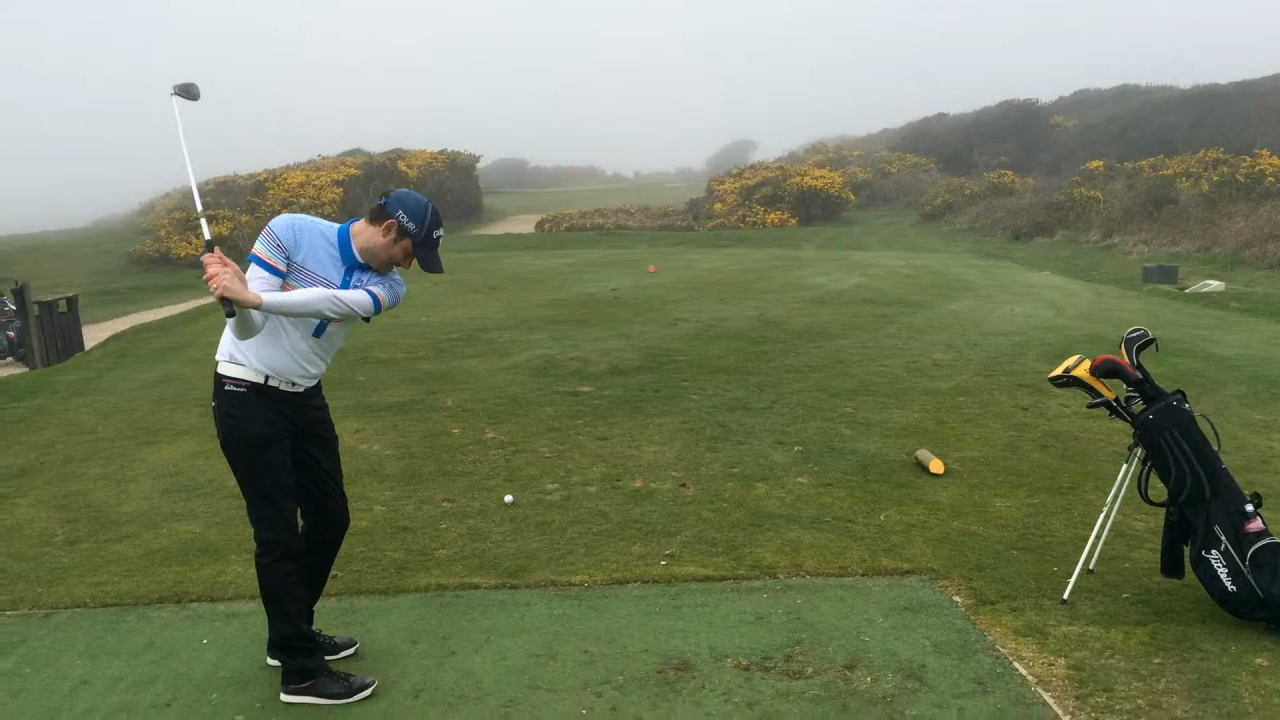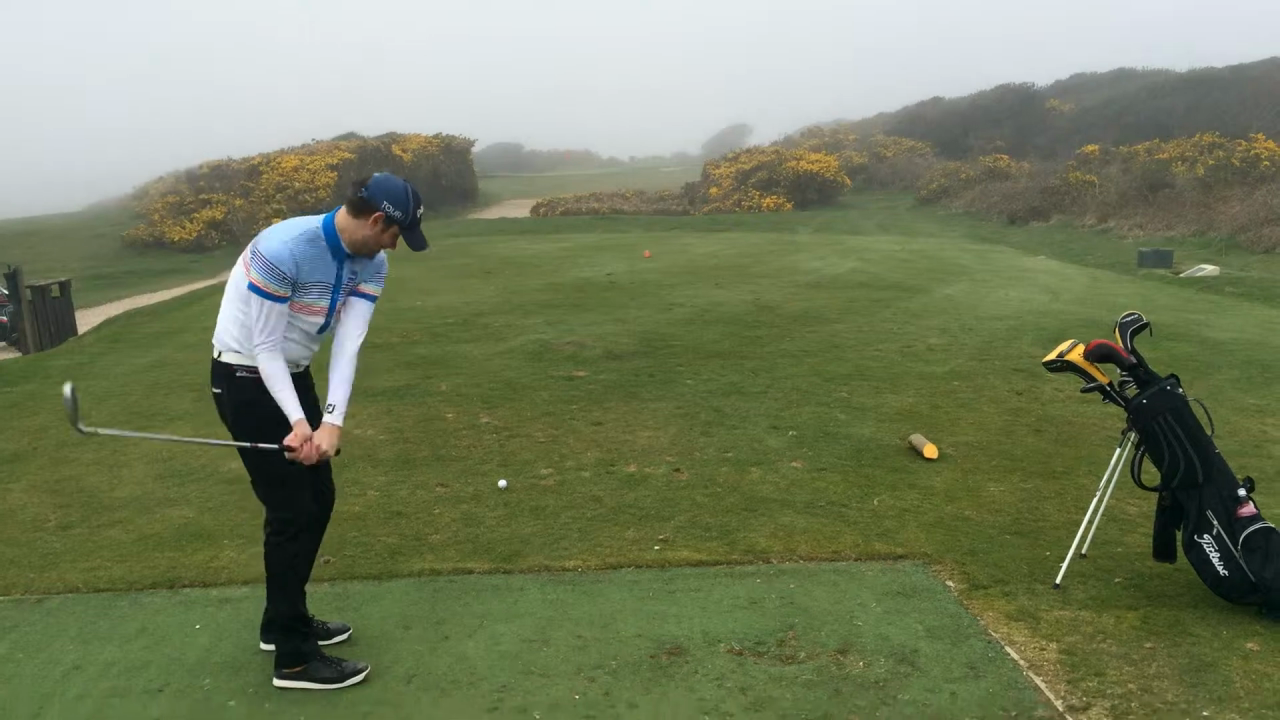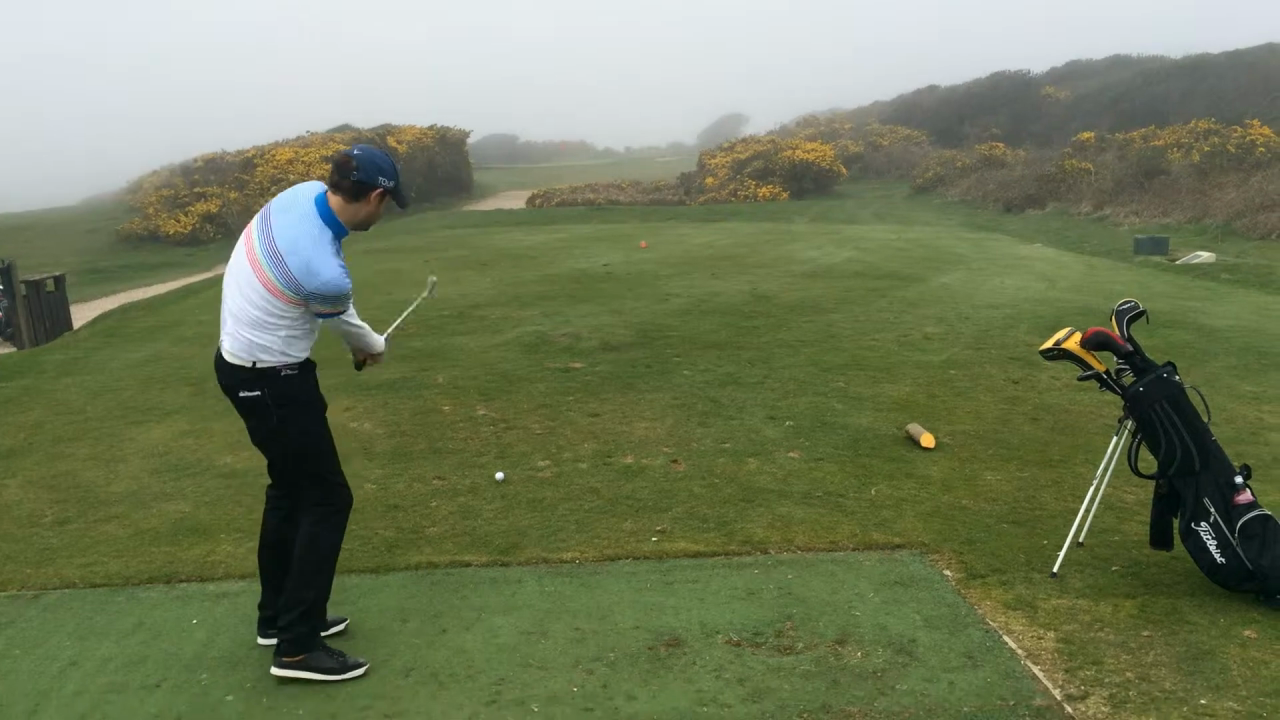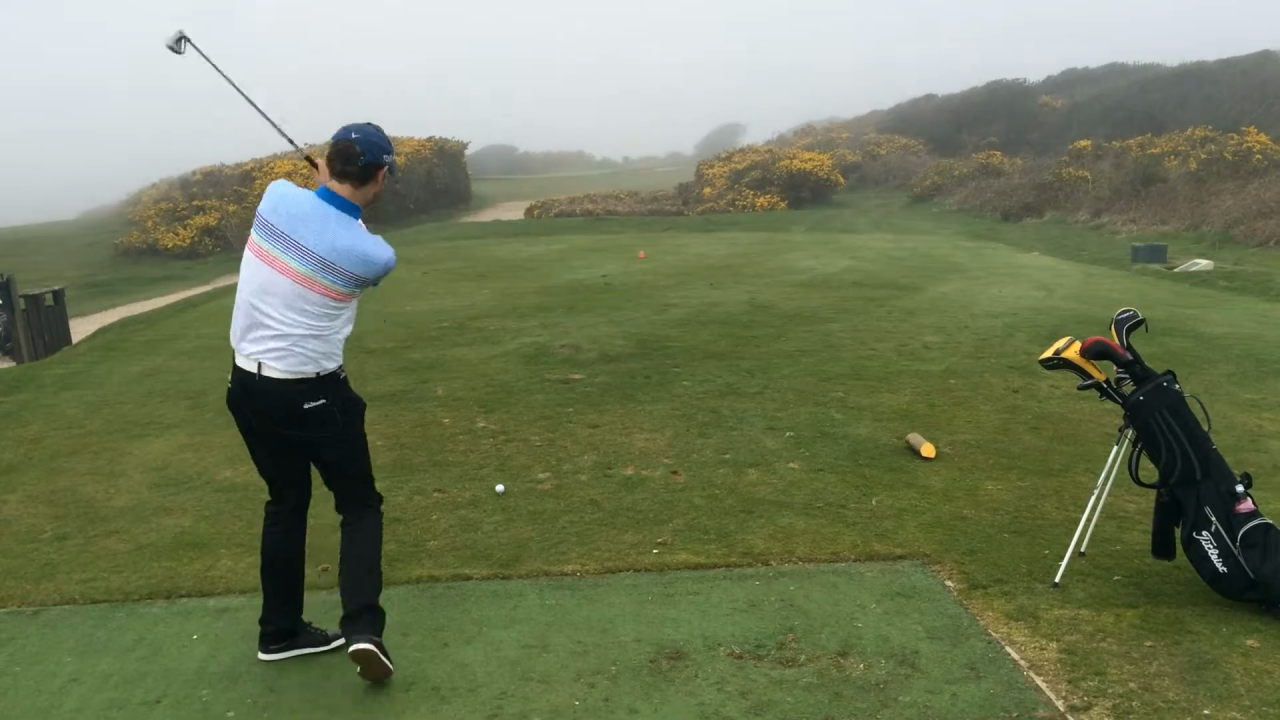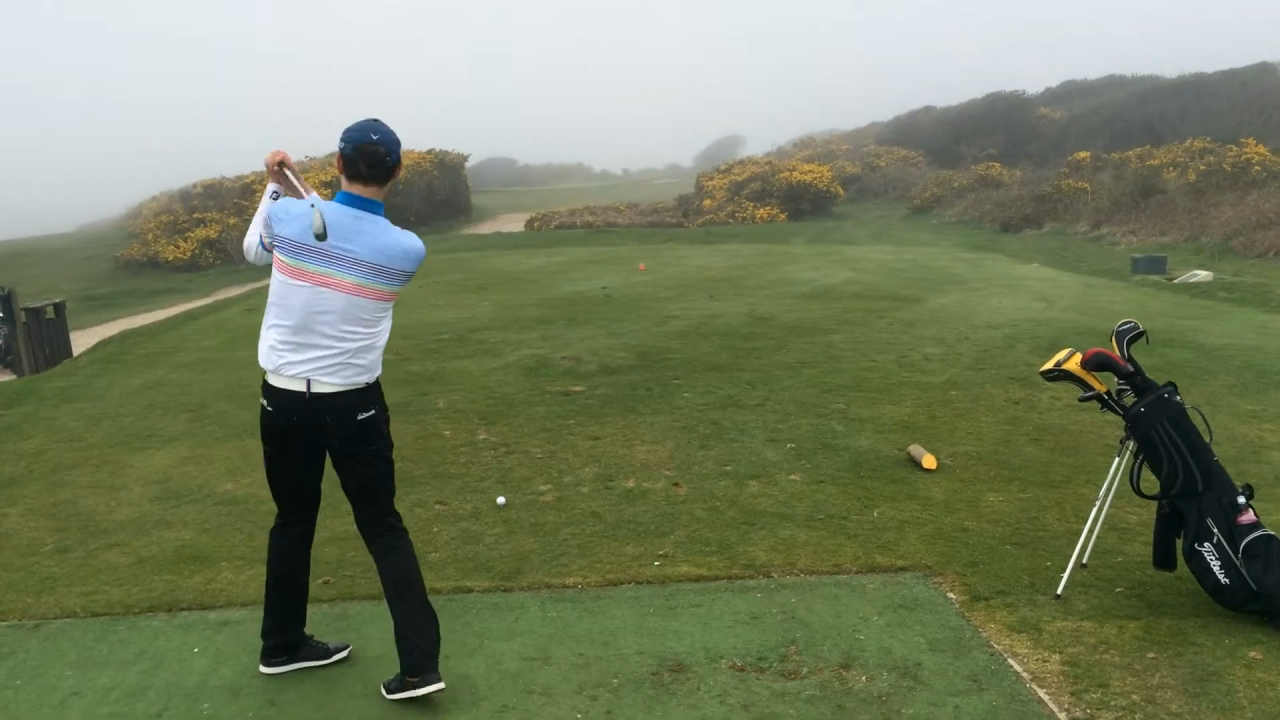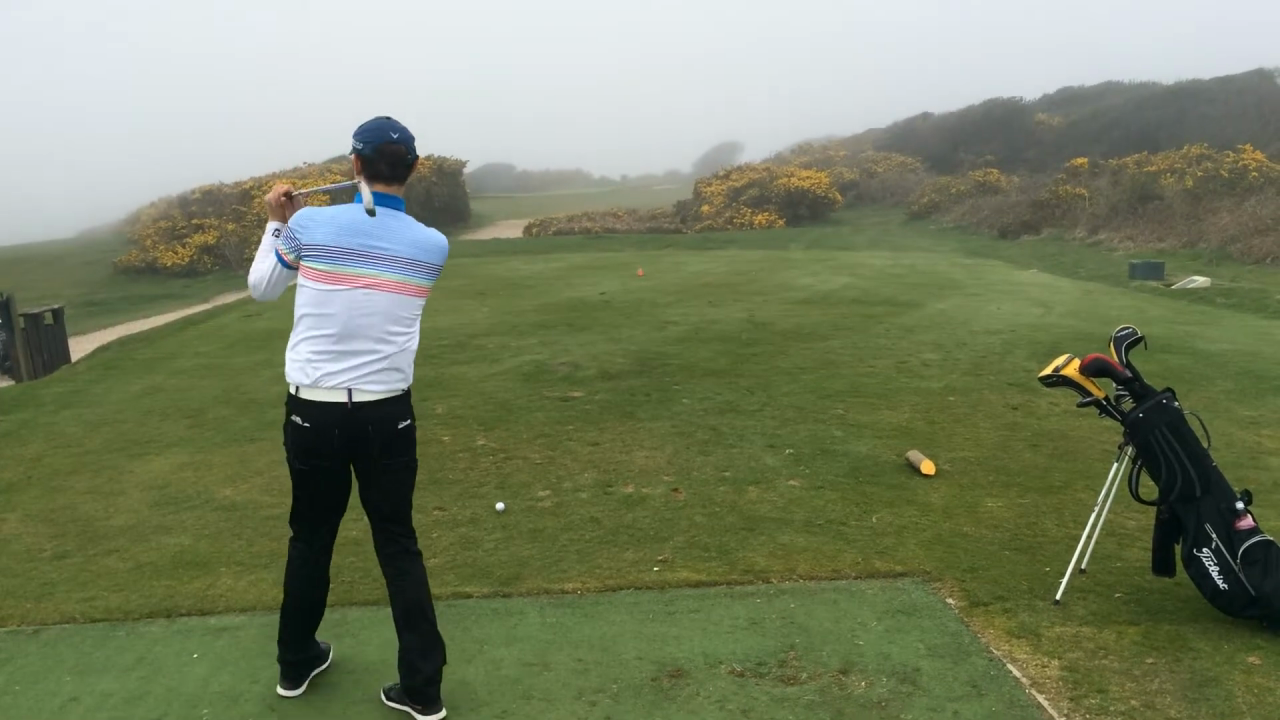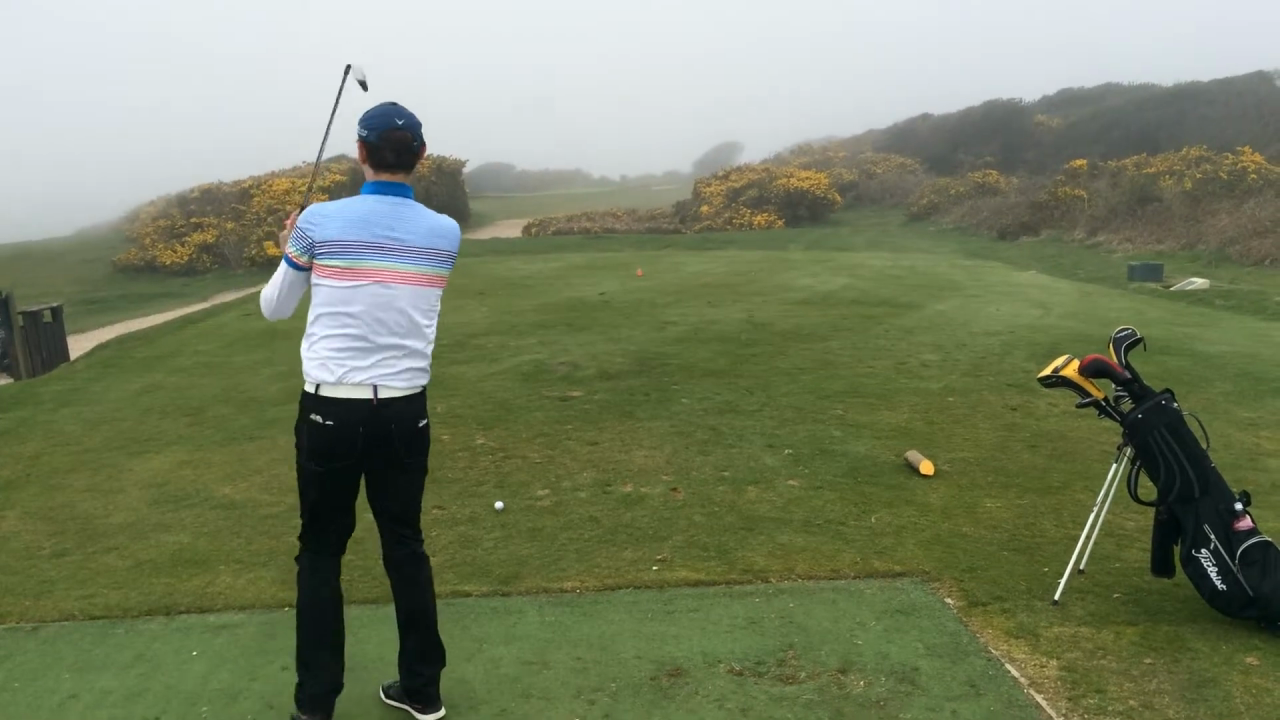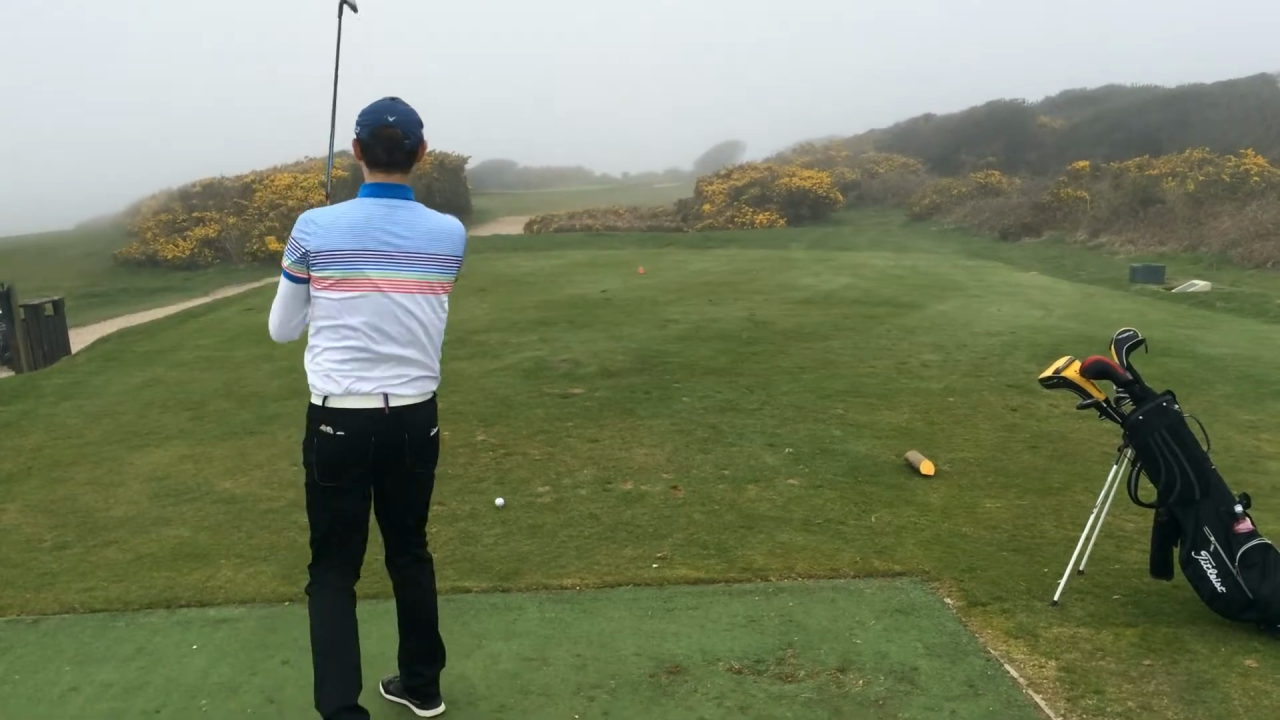
dt=0.2s
person 1, frame 1
left shoulder: (387, 286)
right shoulder: (290, 232)
left elbow: (334, 303)
right elbow: (247, 328)
left wrist: (253, 295)
right wrist: (243, 303)
left hip: (305, 398)
right hip: (247, 397)
left knee: (329, 519)
right knee: (279, 533)
left ankle: (292, 635)
right ankle: (300, 671)
person 1, frame 2
left shoulder: (371, 265)
right shoulder: (282, 248)
left elbow: (348, 342)
right elbow: (260, 345)
left wrist: (333, 420)
right wrist: (297, 422)
left hip: (292, 376)
right hip: (248, 381)
left knee: (315, 499)
right knee: (292, 509)
left ankle: (284, 619)
right ankle: (294, 655)
person 1, frame 3
left shoulder: (305, 194)
right shoulder: (322, 274)
right elbow: (341, 322)
left wrist: (357, 331)
right wrist: (372, 343)
left hip: (250, 369)
right hip: (270, 381)
left knee: (291, 486)
right knee: (327, 498)
left ankle: (279, 614)
right ankle: (297, 644)
person 1, frame 4
left shoulder: (277, 197)
right shoulder: (373, 256)
left wrist: (326, 178)
left hip: (247, 385)
right hip: (313, 394)
left knee: (286, 500)
right knee: (360, 505)
left ankle: (280, 630)
right ankle: (363, 628)
person 1, frame 5
left shoulder: (284, 214)
right shoulder: (408, 250)
left elbow: (254, 250)
left wrist: (276, 185)
right wrist: (300, 189)
left hip: (283, 401)
right hip: (353, 406)
left knee: (293, 518)
right knee: (383, 528)
left ankle: (282, 643)
right ankle: (421, 661)
person 1, frame 6
left shoulder: (307, 226)
right shoulder: (433, 246)
left elbow: (261, 288)
left wrist: (276, 222)
left hip: (313, 413)
right hip: (386, 415)
left knee: (311, 535)
right knee: (398, 544)
left ankle: (295, 663)
person 1, frame 7
left shoulder: (318, 222)
right shoulder: (446, 233)
left elbow: (274, 308)
left wrist: (290, 254)
left hip: (329, 412)
right hip: (403, 413)
left knee: (320, 550)
right knee: (405, 547)
person 1, frame 8
left shoulder: (314, 228)
right shoulder: (451, 233)
left elbow: (282, 330)
left hip: (338, 423)
right hip: (413, 421)
left knee: (333, 573)
right knee: (409, 553)
